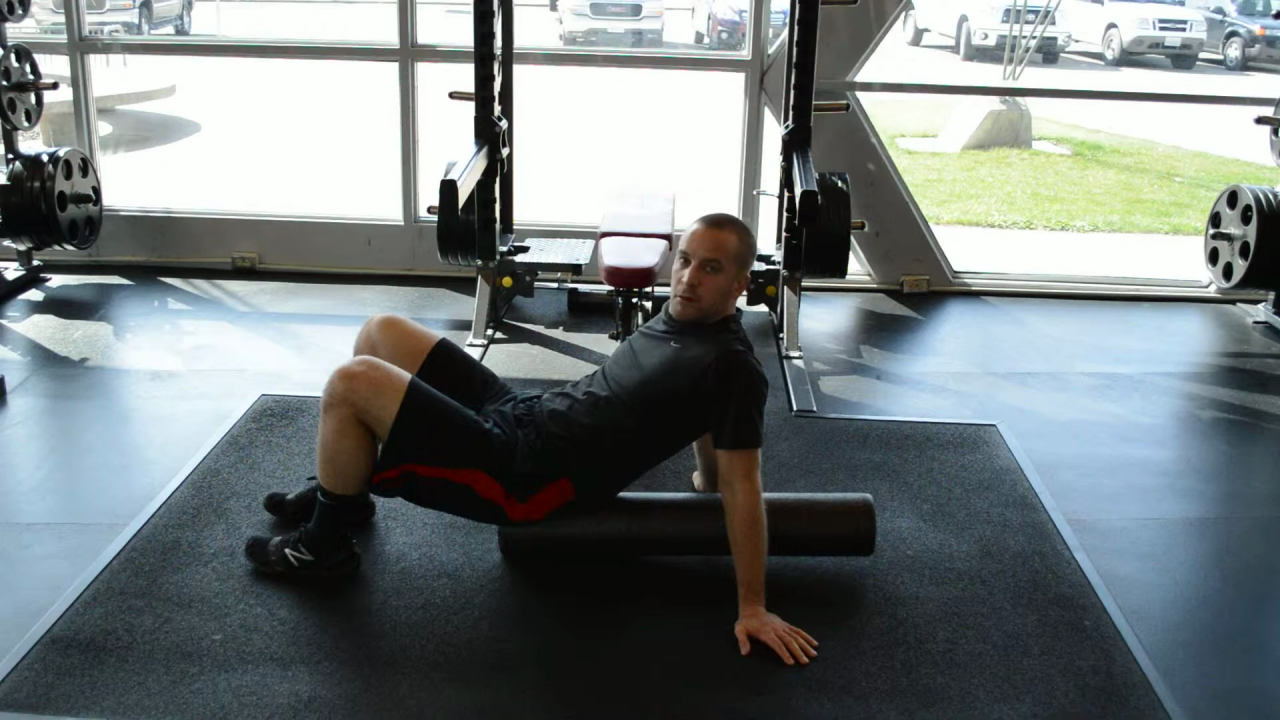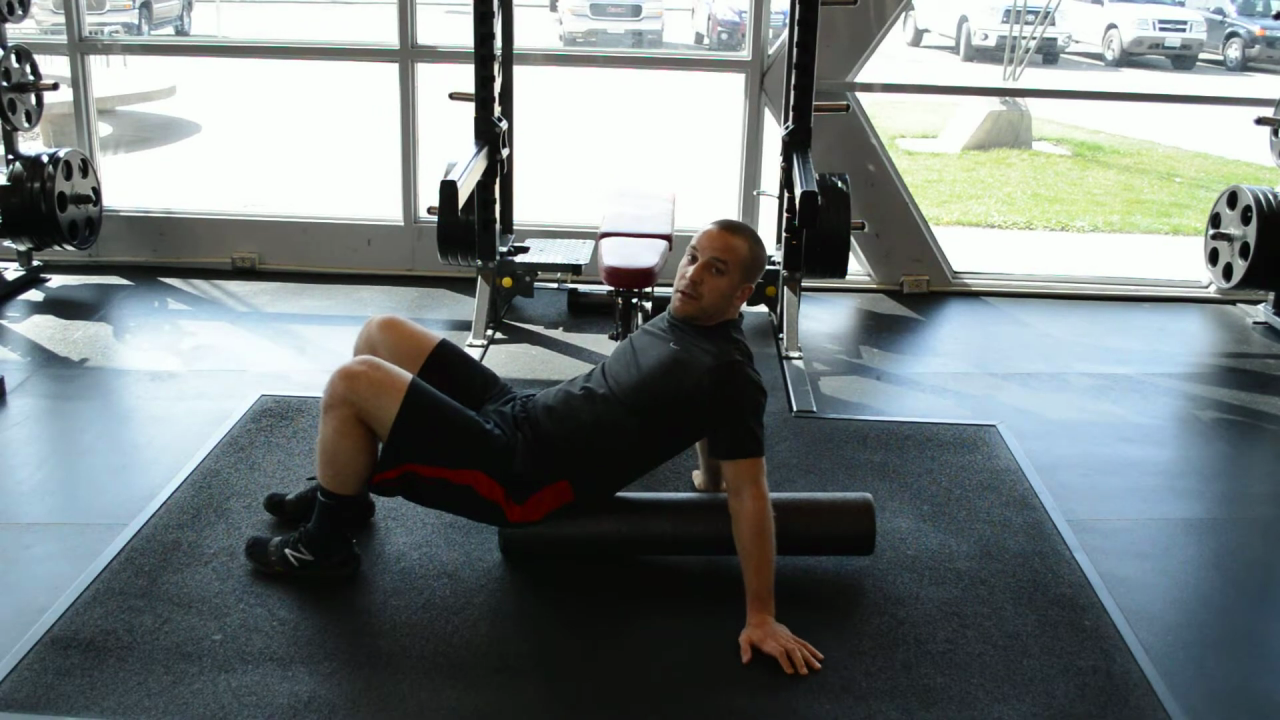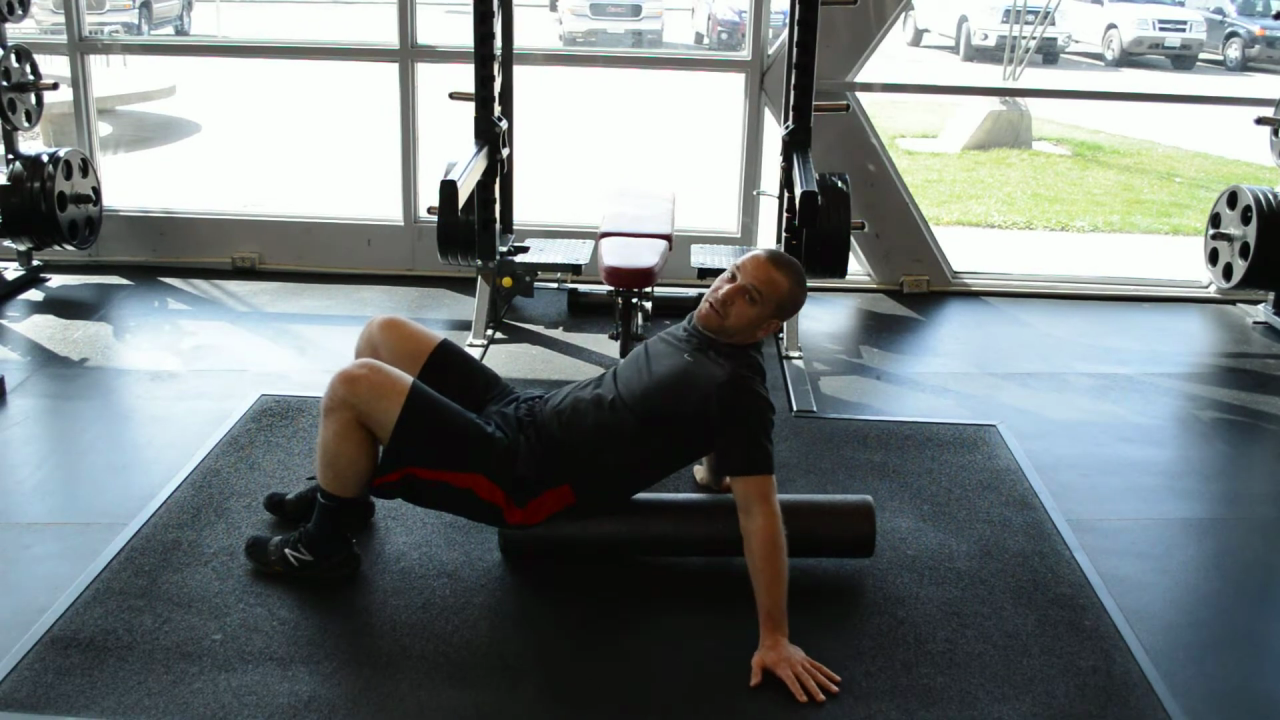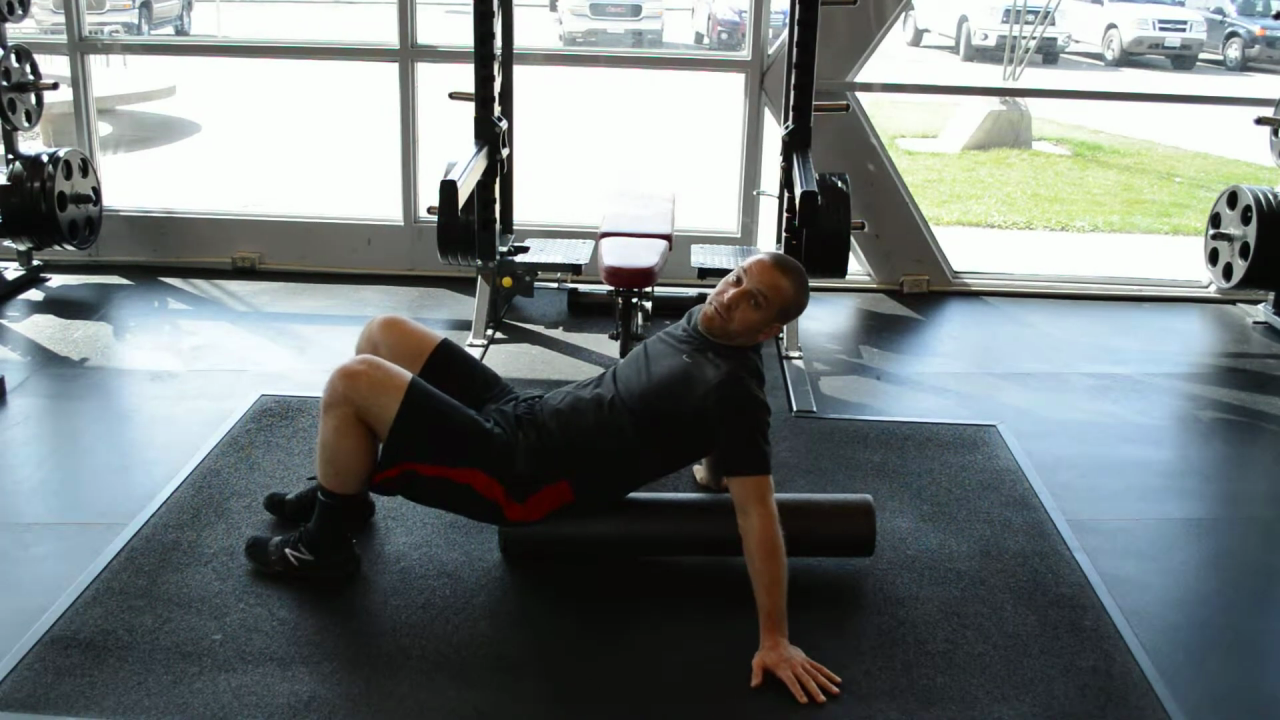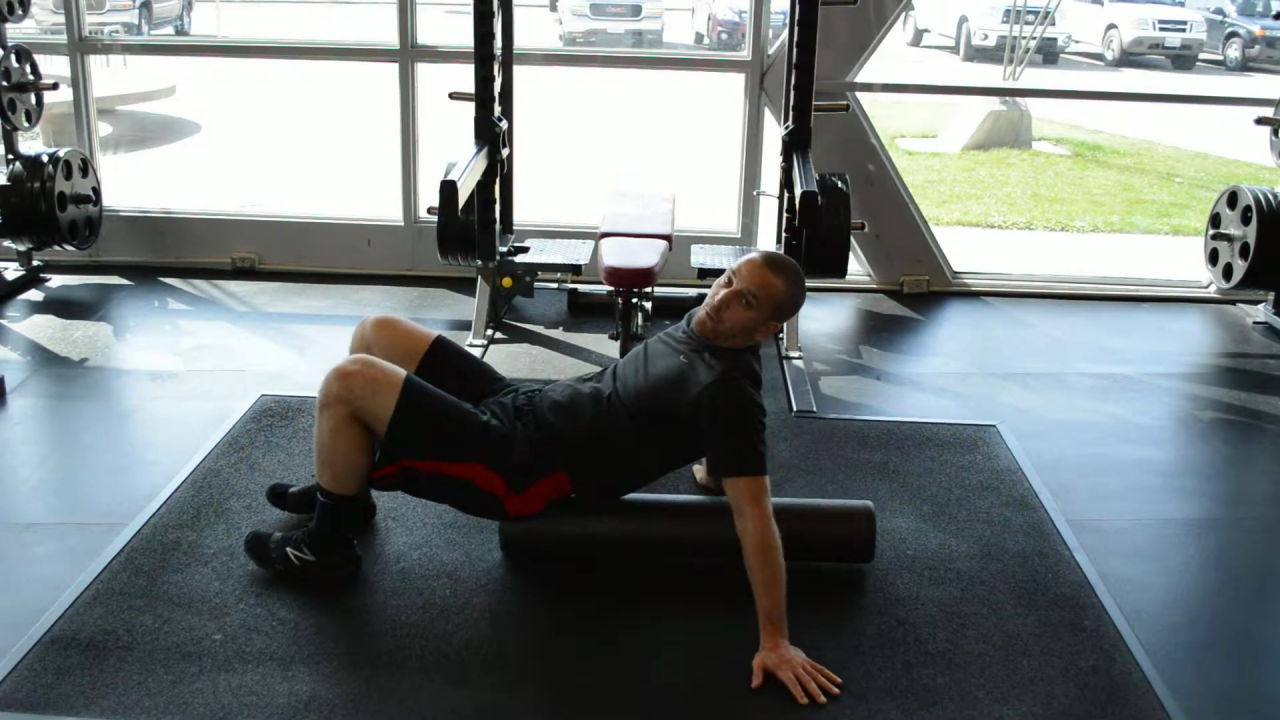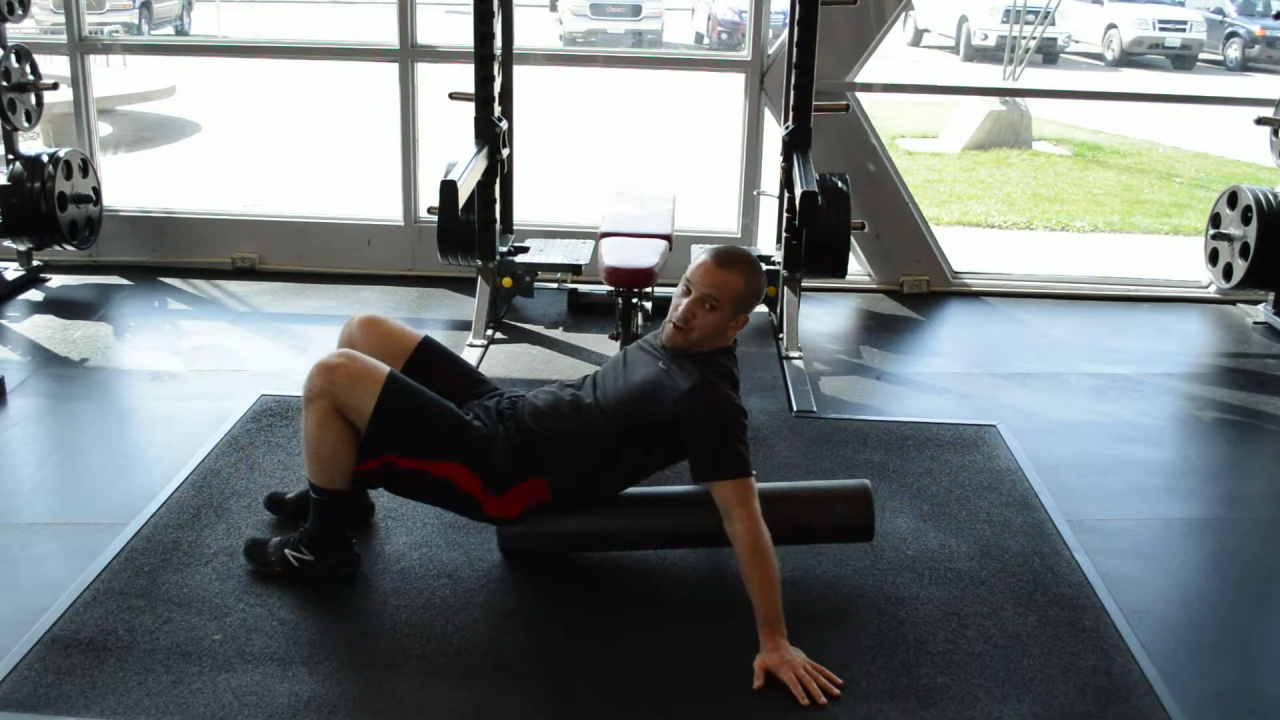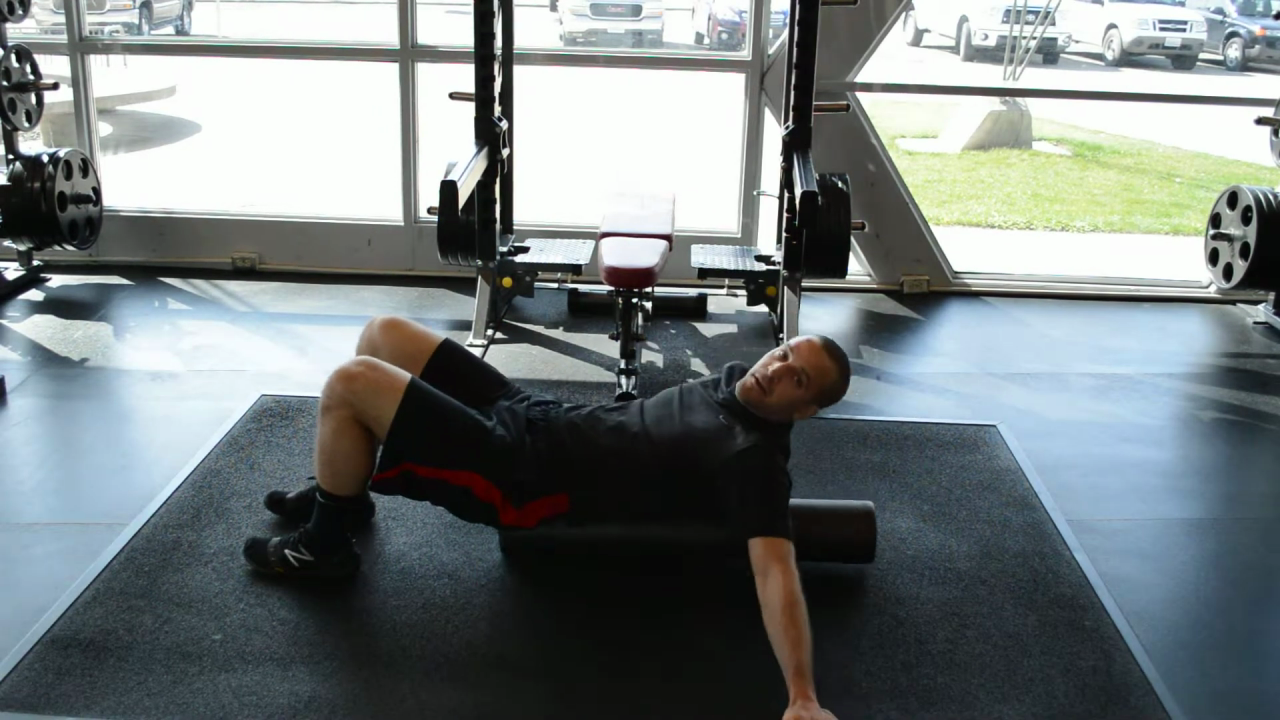
dt=0.7s
person 1, frame 1
left shoulder: (731, 366)
right shoulder: (681, 315)
left elbow: (741, 486)
left wrist: (752, 608)
left hip: (521, 473)
right hip: (520, 417)
left knee: (350, 384)
right knee: (381, 332)
left ankle: (325, 545)
right ankle: (346, 492)
person 1, frame 2
left shoulder: (728, 372)
right shoulder: (684, 318)
left elbow: (748, 493)
left wrist: (761, 617)
left hip: (518, 473)
right hip: (515, 414)
left knee: (350, 384)
right knee: (381, 333)
left ankle: (324, 544)
right ankle: (344, 491)
person 1, frame 3
left shoulder: (740, 389)
right shoulder: (703, 326)
left elbow: (759, 511)
left wrist: (774, 639)
left hip: (519, 473)
right hip: (521, 415)
left knee: (350, 388)
right knee: (383, 334)
left ankle: (325, 546)
right ankle: (343, 494)
person 1, frame 4
left shoulder: (734, 390)
right shoulder: (704, 323)
left elbow: (755, 512)
left wrist: (774, 638)
left hip: (516, 472)
right hip: (521, 413)
left knee: (350, 383)
right knee: (384, 333)
left ankle: (324, 543)
right ankle: (343, 493)
person 1, frame 5
left shoulder: (728, 391)
right shoulder: (705, 326)
left elbow: (752, 513)
left wrist: (774, 640)
left hip: (515, 464)
right hip: (517, 408)
left knee: (344, 383)
right knee: (376, 333)
left ankle: (326, 544)
right ankle: (345, 491)
person 1, frame 6
left shoulder: (705, 398)
right shoulder: (682, 335)
left elbow: (743, 518)
left wrist: (774, 642)
left hip: (497, 468)
right hip: (504, 412)
left knee: (329, 377)
right knee: (362, 332)
left ankle: (324, 544)
right ankle: (343, 496)
person 1, frame 7
left shoulder: (755, 460)
right shoulder: (740, 384)
left elbow: (775, 573)
left hip: (518, 476)
right hip: (533, 418)
left knee: (348, 384)
right knee: (383, 333)
left ankle: (323, 546)
right ankle: (342, 495)
